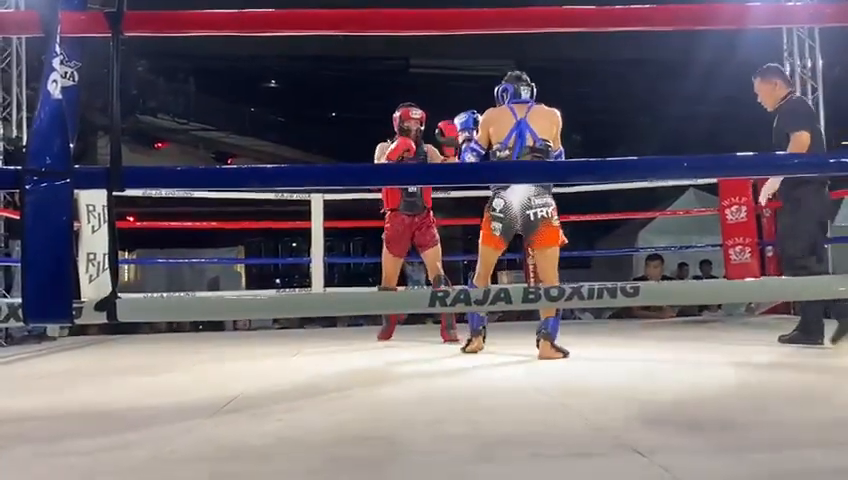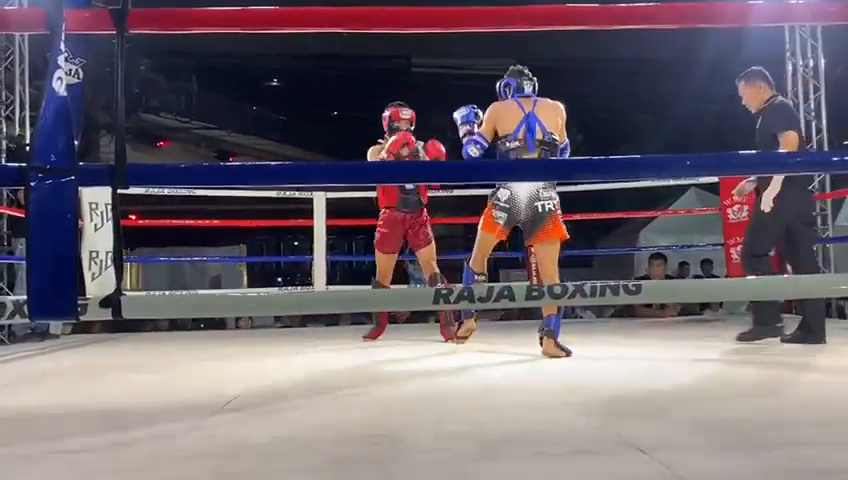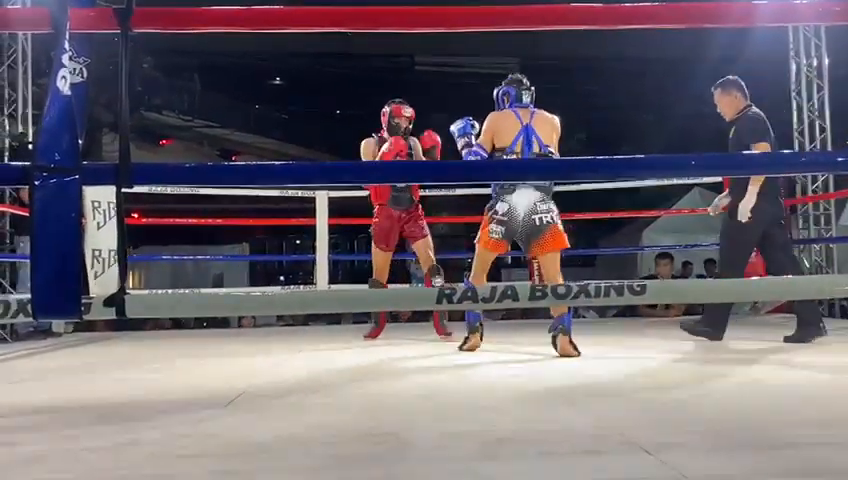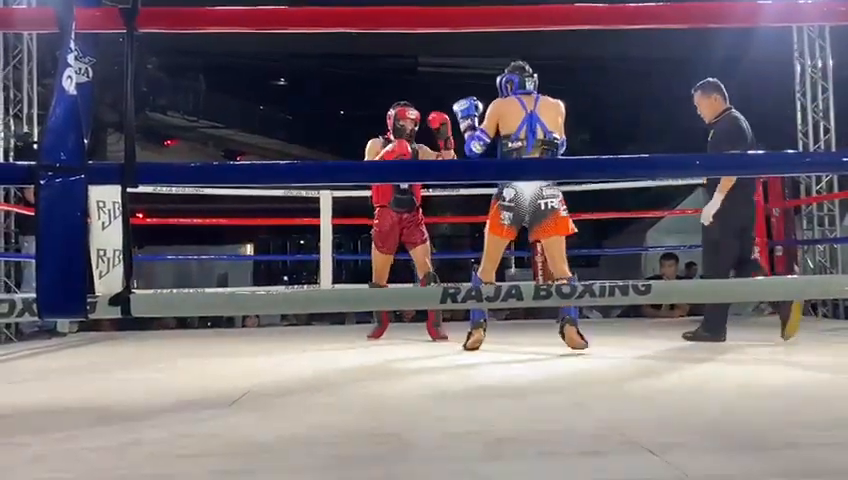
dt=0.2s
person 1, frame 1
left shoulder: (492, 116)
right shoulder: (551, 116)
left elbow: (469, 161)
left wrist: (465, 130)
left hip: (503, 200)
right hip: (539, 200)
left knee: (483, 273)
right knee: (549, 277)
left ankle: (476, 335)
right ankle: (547, 340)
person 1, frame 2
left shoulder: (497, 109)
right shoulder: (556, 109)
left elbow: (473, 153)
right elbow: (562, 154)
left wrist: (466, 123)
left hip: (507, 192)
right hip: (543, 194)
left knee: (478, 256)
right knee: (549, 271)
left ankle: (468, 320)
right ankle: (551, 338)
person 1, frame 3
left shoulder: (496, 119)
right shoulder: (551, 121)
left elbow: (473, 162)
left wrist: (463, 135)
left hip: (505, 204)
right hip: (541, 205)
left knee: (478, 271)
right knee: (554, 278)
left ankle: (473, 333)
right ankle: (563, 335)
person 1, frame 4
left shoulder: (500, 106)
right shoulder: (556, 107)
left elbow: (474, 149)
left wrist: (466, 117)
left hip: (512, 191)
right hip: (547, 191)
left knee: (488, 264)
right knee: (559, 265)
left ankle: (477, 329)
right ankle: (570, 327)
person 2, frame 1
left shoulder: (794, 106)
right shoulder: (791, 110)
left elbow: (801, 143)
left wrist: (775, 181)
right wrist: (777, 179)
left hip: (801, 193)
right hip: (809, 194)
left knee: (792, 255)
right knee: (809, 258)
right ankle: (810, 326)
person 2, frame 2
left shoulder: (778, 109)
right shoulder: (773, 113)
left elbow: (790, 144)
left wrist: (773, 186)
right wrist: (754, 181)
left hip: (783, 197)
right hip: (796, 195)
left knee: (754, 255)
right knee: (802, 260)
left ankle: (768, 319)
right ankle: (813, 327)
person 2, frame 3
left shoulder: (751, 120)
right shoulder: (751, 121)
left elbow: (762, 154)
left wrist: (748, 197)
right wrist: (727, 195)
left hip: (753, 203)
right hip: (768, 203)
left knee: (731, 264)
right knee: (782, 262)
left ankle: (712, 323)
right ankle: (810, 321)
person 2, frame 4
left shoulder: (727, 125)
right shoulder: (736, 123)
left wrist: (715, 200)
left hip: (728, 204)
right hip: (743, 204)
left knee: (716, 265)
right knee: (744, 262)
left ankle: (713, 326)
right ankle: (784, 304)
person 3, frame 1
left shoulder: (428, 149)
right shoulder: (384, 149)
right wrist: (392, 156)
left hip: (424, 218)
right hip: (397, 219)
left knee: (437, 272)
right knee: (389, 278)
left ankle: (448, 327)
right ankle: (389, 323)
person 3, frame 2
left shoulder: (419, 148)
right shoulder: (378, 150)
left wrist: (437, 163)
right wrist: (391, 151)
left hip: (417, 217)
right hip: (391, 217)
left knee: (433, 272)
right knee: (382, 276)
left ankle: (447, 325)
right ankle: (379, 324)
person 3, frame 3
left shoulder: (412, 144)
right shoulder: (371, 144)
left wrist: (433, 153)
right wrist: (383, 158)
left hip: (412, 213)
right hip: (385, 214)
left knee: (430, 264)
right knee: (379, 273)
left ankle: (440, 321)
right ankle: (378, 323)
person 3, frame 4
left shoulder: (418, 148)
right shoulder: (377, 144)
left elbow: (447, 163)
left wrist: (444, 135)
right wrist: (384, 157)
left hip: (413, 215)
right hip: (386, 216)
left knee: (426, 270)
right knee: (379, 275)
left ankle: (435, 325)
right ankle: (380, 323)
